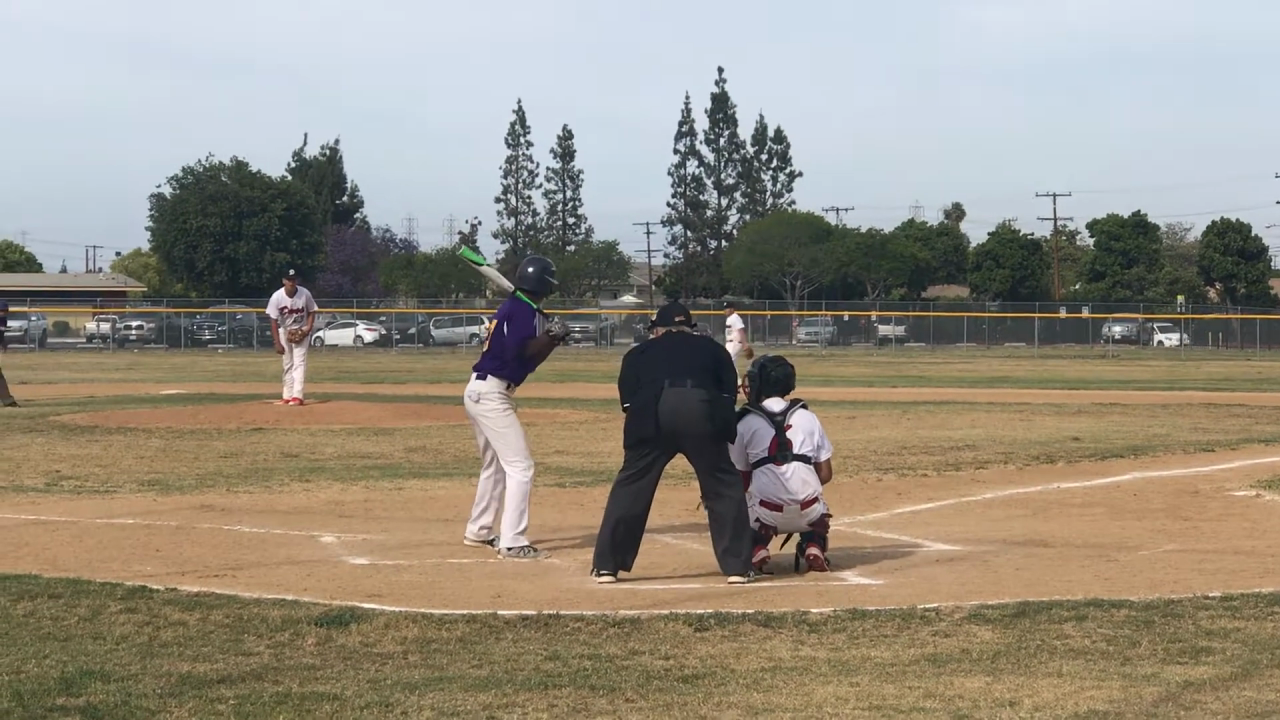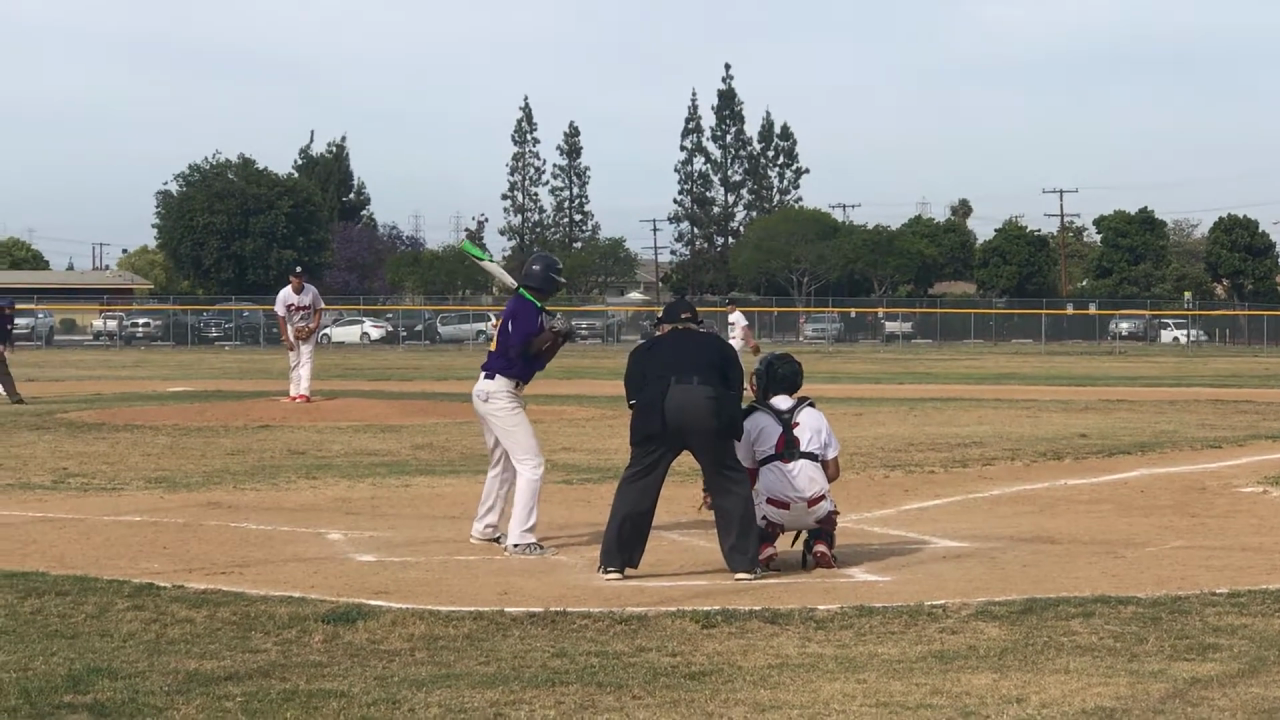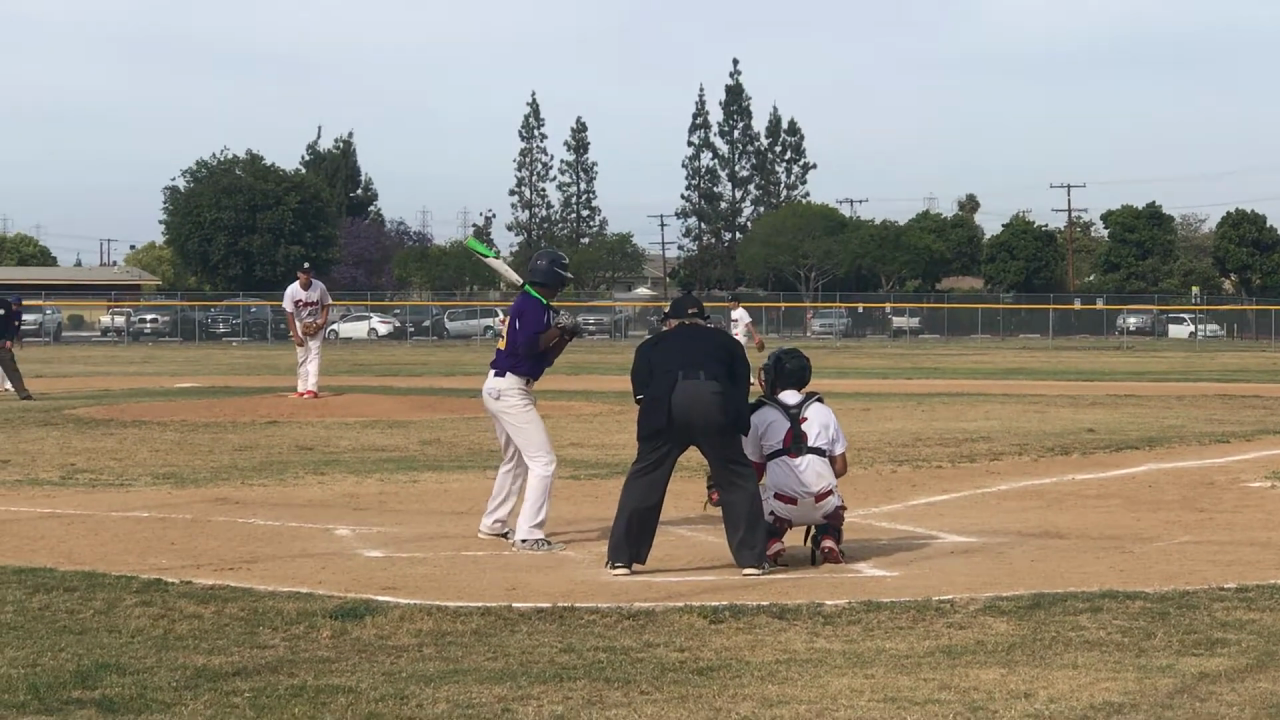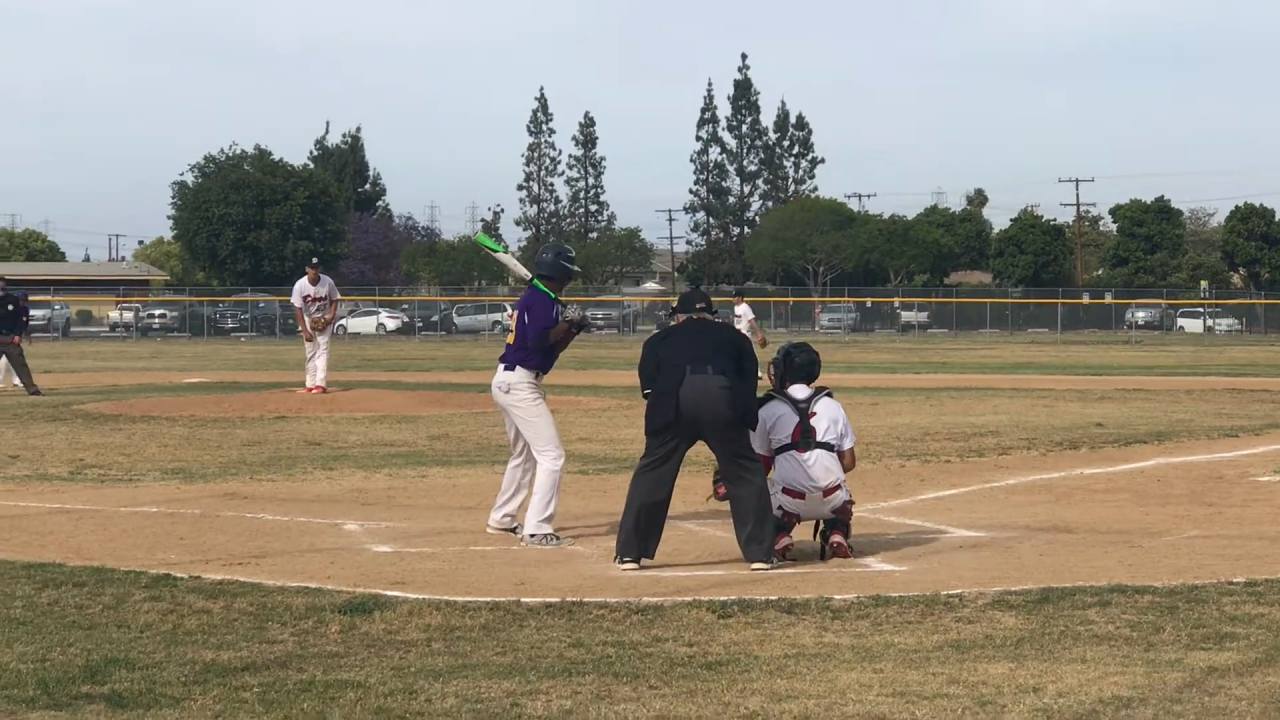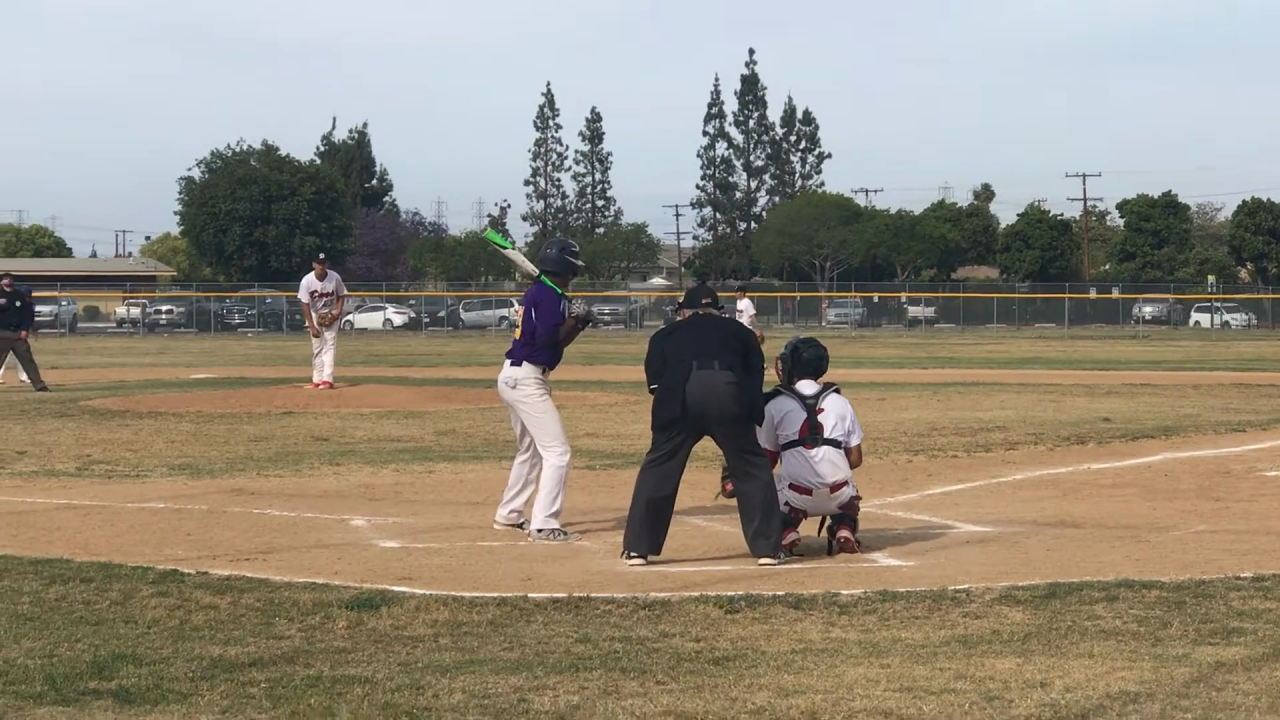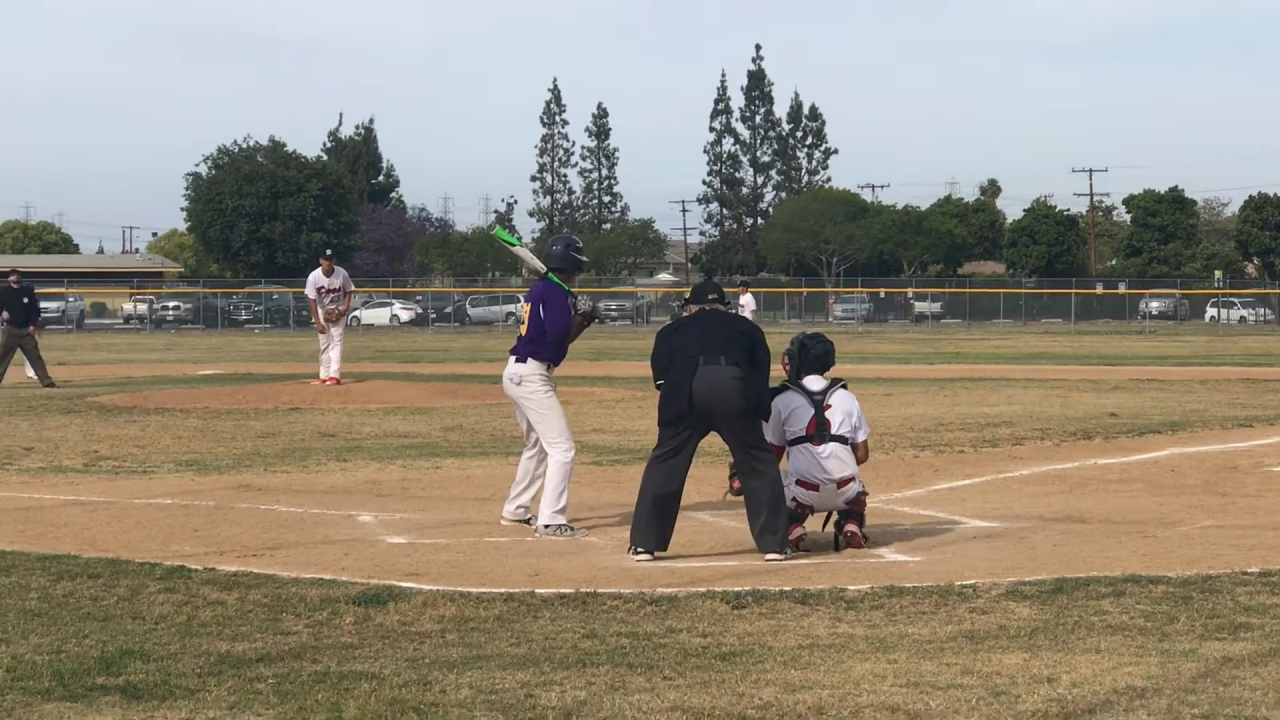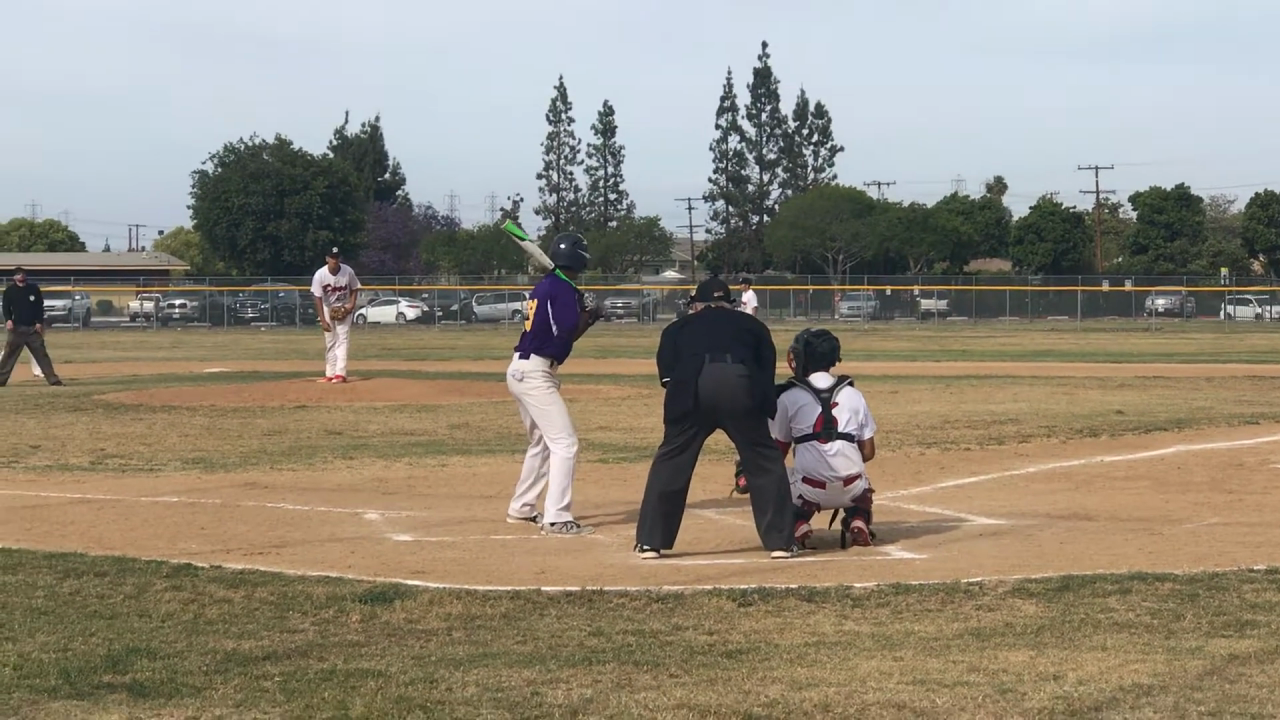
dt=0.1s
person 1, frame 1
left shoulder: (512, 306)
right shoulder: (524, 310)
left elbow: (528, 361)
right elbow: (517, 351)
left wrist: (553, 341)
right wrist: (548, 336)
left hip: (479, 391)
right hip: (491, 394)
left knee: (494, 465)
right knee: (520, 467)
left ankle: (478, 531)
right ankle: (513, 543)
person 1, frame 2
left shoulder: (520, 306)
right shoulder: (527, 308)
left elbow: (537, 361)
right elbow: (520, 348)
left wrist: (559, 339)
right wrist: (551, 332)
left hip: (490, 390)
right hip: (499, 393)
left knee: (503, 464)
right knee: (531, 465)
left ankle: (484, 529)
right ankle: (520, 540)
person 1, frame 3
left shoulder: (528, 303)
right shoulder: (534, 305)
left elbow: (545, 358)
right elbow: (527, 347)
left wrist: (566, 336)
right wrist: (557, 329)
left hip: (498, 387)
right hip: (511, 390)
left knee: (515, 460)
right knee: (543, 461)
left ankle: (493, 524)
right ankle: (528, 535)
person 1, frame 4
left shoulder: (533, 297)
right shoulder: (542, 299)
left elbow: (551, 348)
right elbow: (538, 341)
left wrist: (573, 329)
right wrist: (567, 322)
left hip: (509, 381)
right hip: (520, 384)
left knee: (525, 454)
right knee: (551, 455)
left ankle: (501, 519)
right ankle: (537, 530)
person 1, frame 5
left shoulder: (537, 292)
right shoulder: (549, 294)
left elbow: (556, 343)
right elbow: (548, 338)
left wrist: (579, 324)
right wrist: (573, 318)
left hip: (515, 377)
right hip: (526, 380)
left knee: (531, 450)
right knee: (557, 451)
left ankle: (508, 515)
right ankle: (544, 525)
person 1, frame 6
left shoulder: (539, 289)
right shoulder: (556, 292)
right elbow: (559, 336)
left wrist: (584, 321)
right wrist: (582, 314)
left hip: (519, 373)
right hip: (531, 376)
left knee: (538, 445)
right knee: (561, 447)
left ankle: (515, 510)
right ankle: (551, 521)
person 1, frame 7
left shoulder: (544, 286)
right shoulder: (563, 289)
right elbow: (567, 333)
left wrist: (589, 319)
right wrist: (587, 313)
left hip: (523, 370)
right hip: (534, 373)
left knee: (542, 443)
right knee: (564, 443)
left ankle: (521, 508)
right ankle: (557, 519)
person 2, frame 1
left shoulder: (638, 353)
right shoulder: (713, 348)
left elbow: (630, 405)
right elbow: (728, 397)
left wrist: (642, 449)
right wrist: (711, 447)
left hip: (652, 411)
right hip: (701, 408)
left knee: (630, 485)
right knee: (725, 485)
left ankle: (606, 566)
right ankle: (737, 566)
person 2, frame 2
left shoulder: (644, 349)
right shoulder: (719, 345)
left elbow: (636, 401)
right elbow: (734, 394)
left wrist: (648, 444)
right wrist: (720, 442)
left hip: (658, 408)
right hip: (708, 405)
left knee: (637, 482)
right knee: (731, 482)
left ankle: (613, 563)
right ankle: (744, 564)
person 2, frame 3
left shoulder: (651, 344)
right shoulder: (726, 341)
left elbow: (642, 395)
right elbow: (741, 389)
left wrist: (654, 434)
right wrist: (726, 433)
left hip: (666, 404)
right hip: (715, 400)
left knee: (644, 477)
right knee: (738, 478)
left ankle: (621, 558)
right ankle: (752, 559)
person 2, frame 4
left shoulder: (658, 339)
right shoulder: (734, 336)
left elbow: (650, 390)
right elbow: (749, 383)
left wrist: (662, 428)
right wrist: (736, 428)
left hip: (674, 399)
right hip: (723, 396)
left knee: (651, 472)
right knee: (747, 472)
left ankle: (630, 553)
right ankle: (760, 553)
person 2, frame 5
left shoulder: (665, 335)
right shoulder: (739, 331)
left elbow: (656, 384)
right elbow: (755, 378)
left wrist: (667, 420)
right wrist: (745, 420)
left hip: (680, 395)
right hip: (729, 391)
left knee: (658, 468)
right knee: (753, 468)
left ankle: (637, 548)
right ankle: (767, 549)
person 2, frame 6
left shoulder: (671, 330)
right shoulder: (746, 327)
left elbow: (662, 379)
right elbow: (761, 373)
left wrist: (675, 414)
right wrist: (751, 414)
left hip: (687, 391)
right hip: (735, 386)
left knee: (664, 463)
right knee: (760, 463)
left ankle: (643, 544)
right ankle: (774, 544)
person 2, frame 7
left shoulder: (677, 328)
right shoulder: (751, 324)
left elbow: (667, 375)
right elbow: (768, 369)
left wrist: (680, 409)
right wrist: (761, 408)
left hip: (692, 388)
right hip: (741, 384)
left knee: (670, 461)
right knee: (766, 461)
left ankle: (650, 542)
right ankle: (780, 542)
person 3, frame 1
left shoulder: (745, 423)
right shoulder: (809, 417)
left elbow: (741, 482)
right elbow: (825, 474)
left hip: (766, 515)
right hip: (809, 514)
left ankle: (756, 550)
right ankle: (814, 548)
person 3, frame 2
left shoulder: (752, 421)
right shoulder: (816, 415)
right elbow: (833, 472)
left hip: (774, 512)
right hip: (816, 511)
left ankle: (763, 547)
right ankle: (821, 546)
person 3, frame 3
left shoulder: (760, 416)
right shoulder: (824, 411)
left elbow: (753, 473)
right elbow: (840, 468)
left hip: (781, 507)
right hip: (823, 507)
left ankle: (770, 542)
right ankle: (828, 540)
person 3, frame 4
left shoulder: (768, 409)
right shoulder: (833, 405)
left elbow: (761, 466)
right elbow: (848, 463)
left hip: (790, 503)
right hip: (832, 501)
left ankle: (779, 537)
right ankle: (837, 536)
person 3, frame 5
left shoulder: (775, 405)
right shoulder: (841, 402)
left elbow: (767, 461)
right elbow: (855, 459)
left hip: (797, 499)
right hip: (838, 497)
left ankle: (785, 532)
right ankle: (845, 531)
person 3, frame 6
left shoulder: (783, 400)
right shoulder: (847, 397)
left elbow: (772, 455)
right elbow: (862, 455)
left hip: (804, 494)
right hip: (845, 492)
left ankle: (792, 527)
right ankle: (852, 526)
person 3, frame 7
left shoulder: (789, 397)
right shoulder: (854, 395)
left elbow: (777, 451)
right elbow: (868, 452)
left hip: (810, 491)
right hip: (852, 490)
left ankle: (797, 524)
right ankle: (859, 522)
